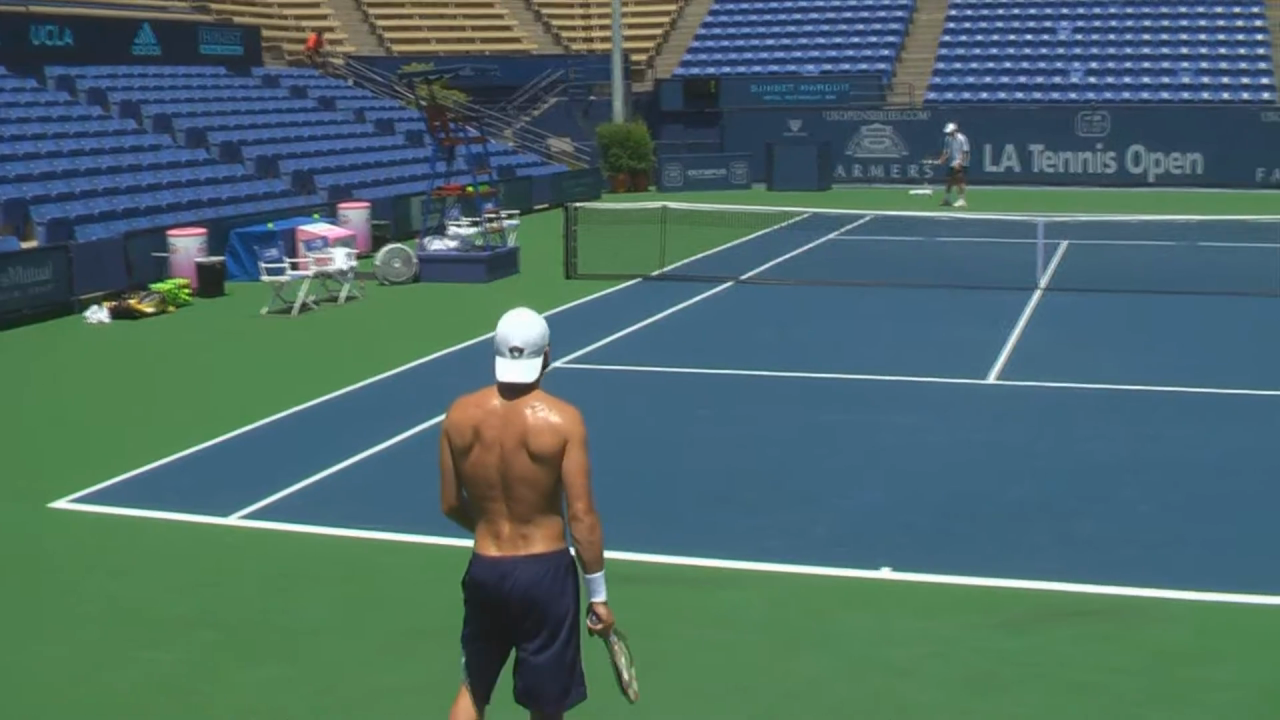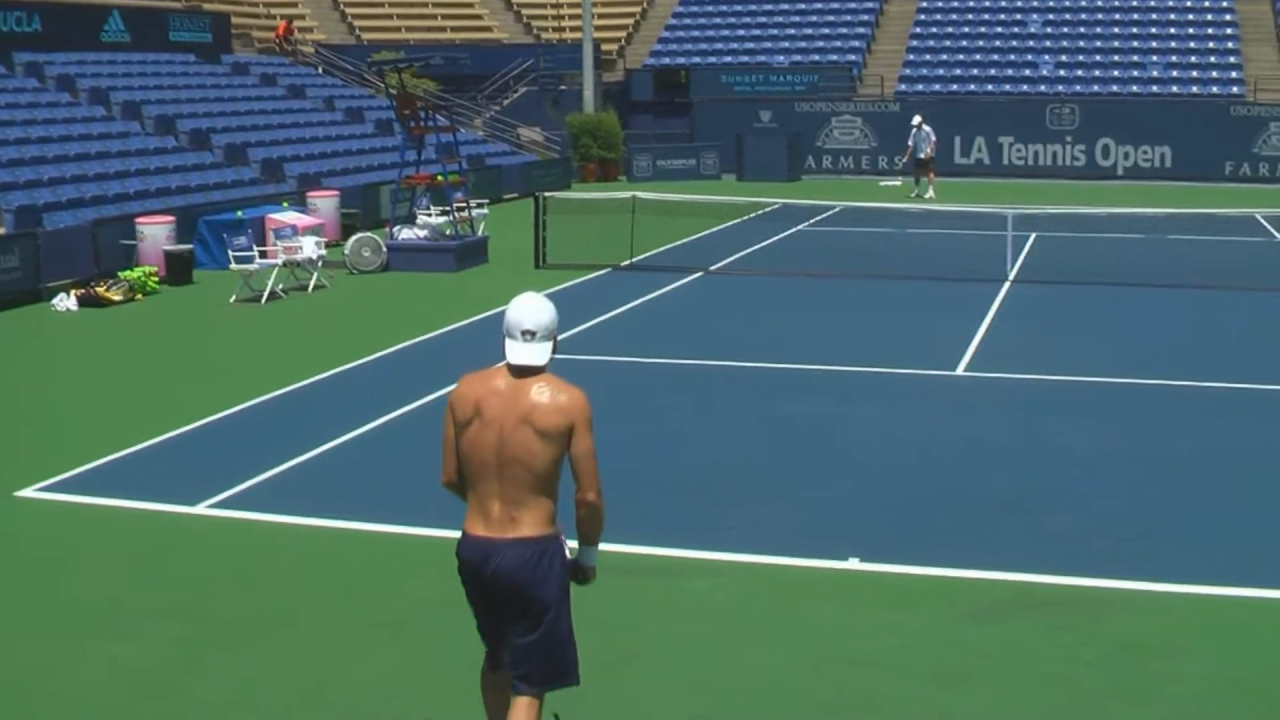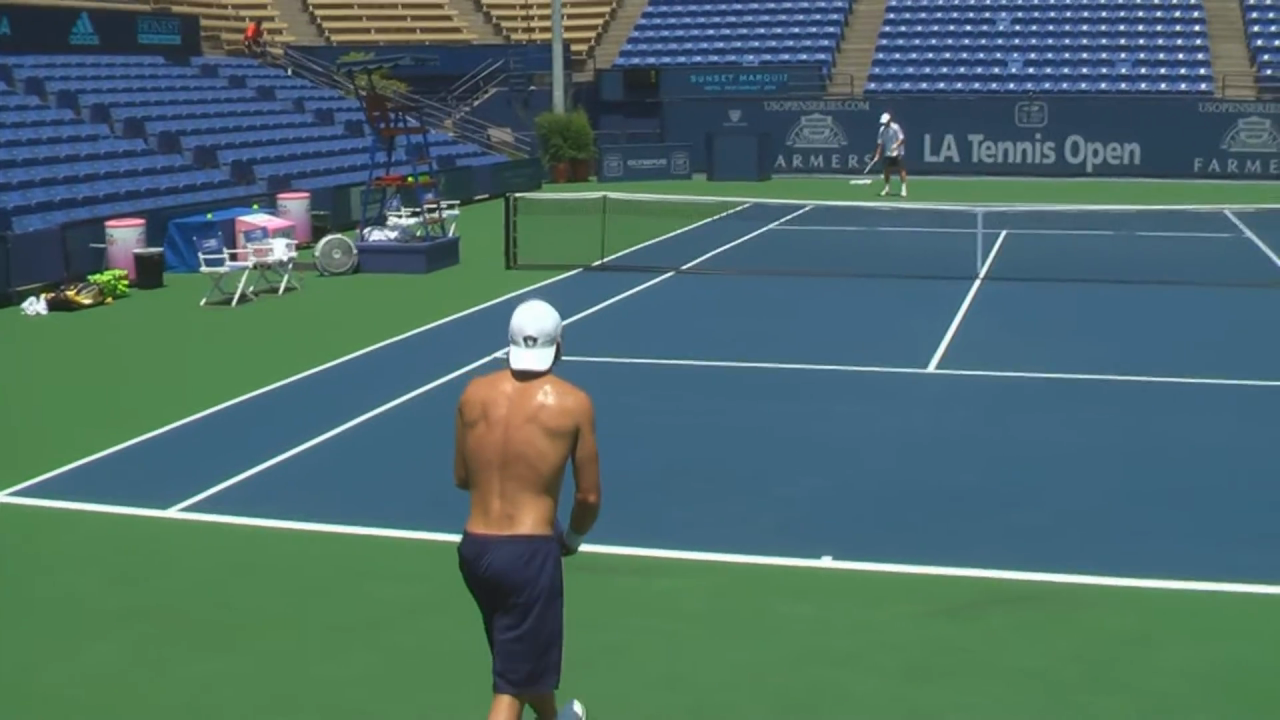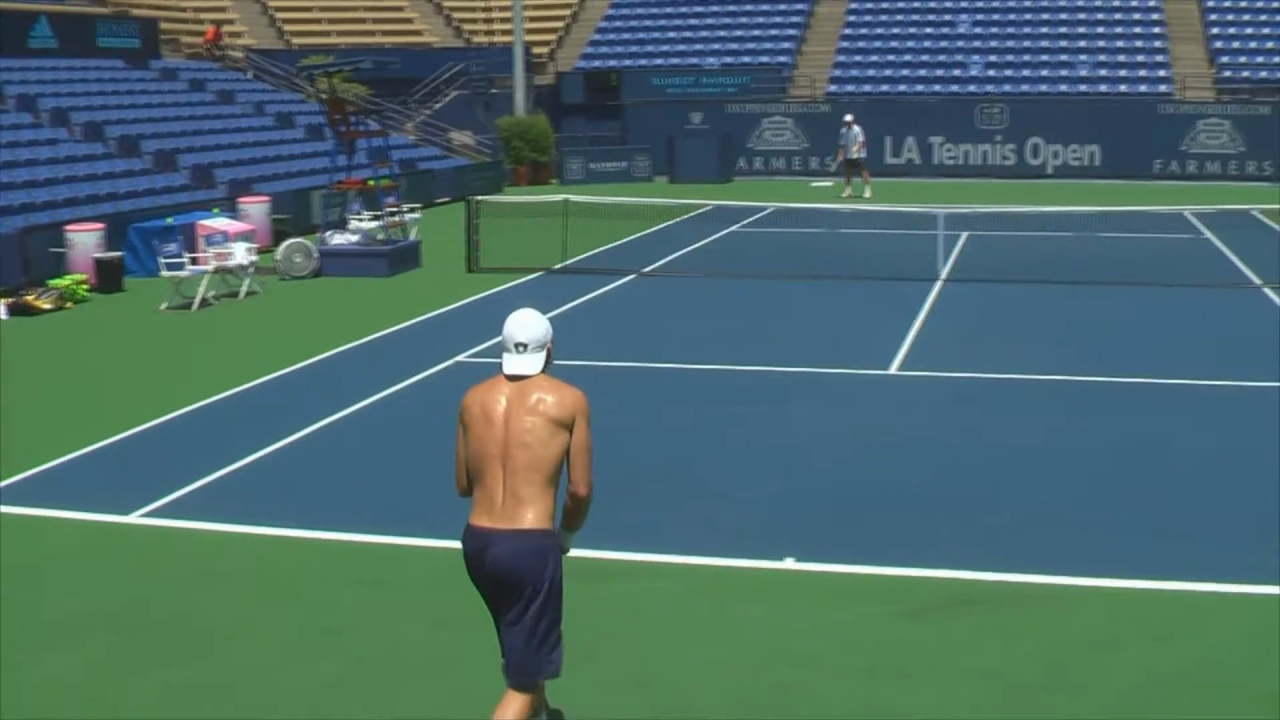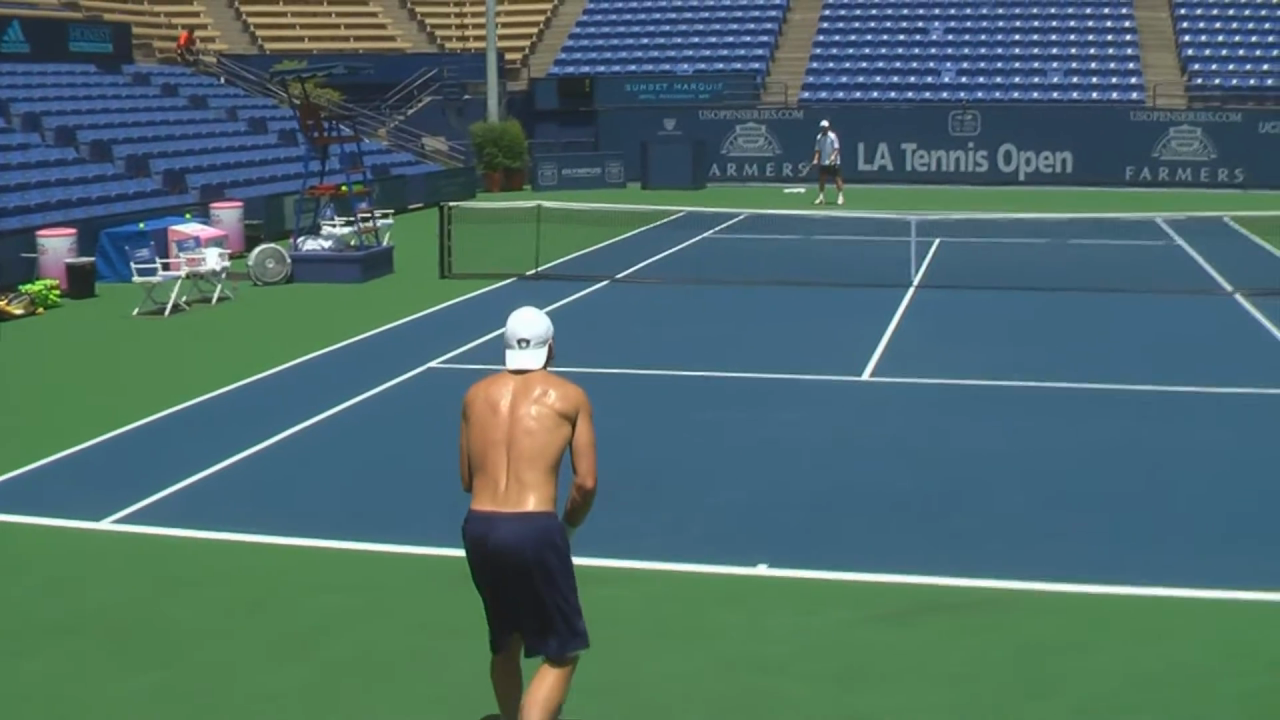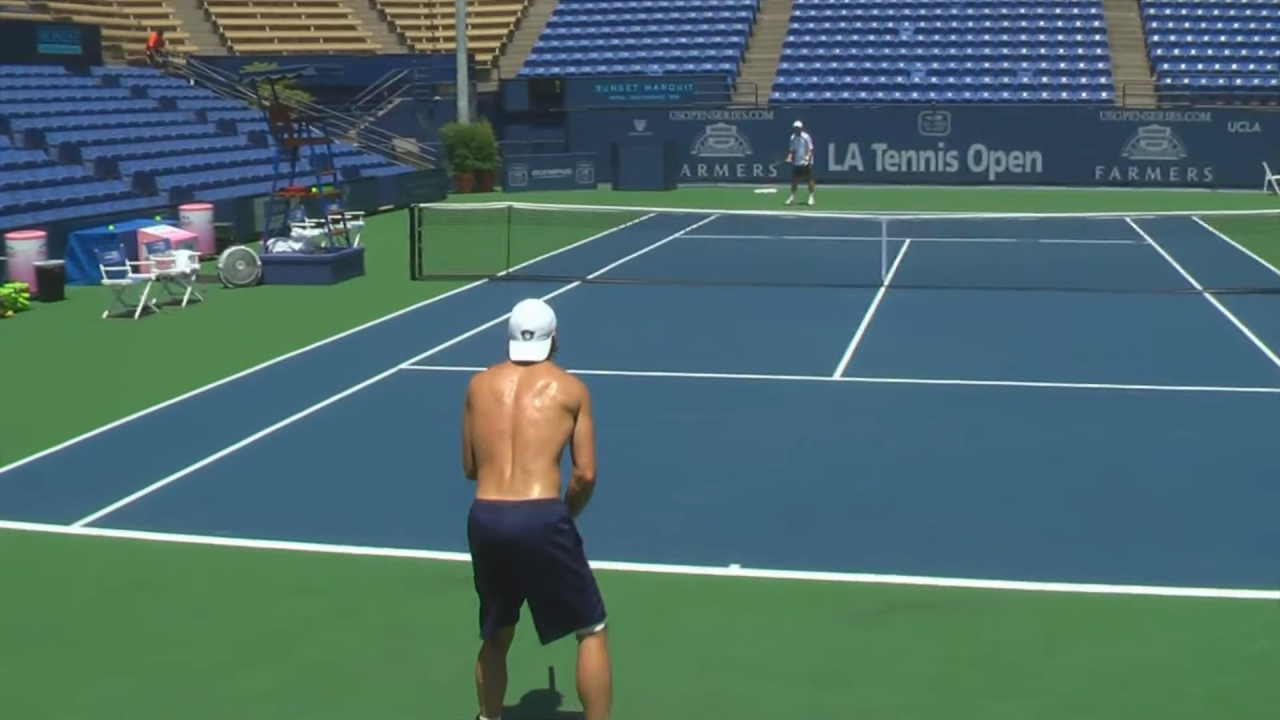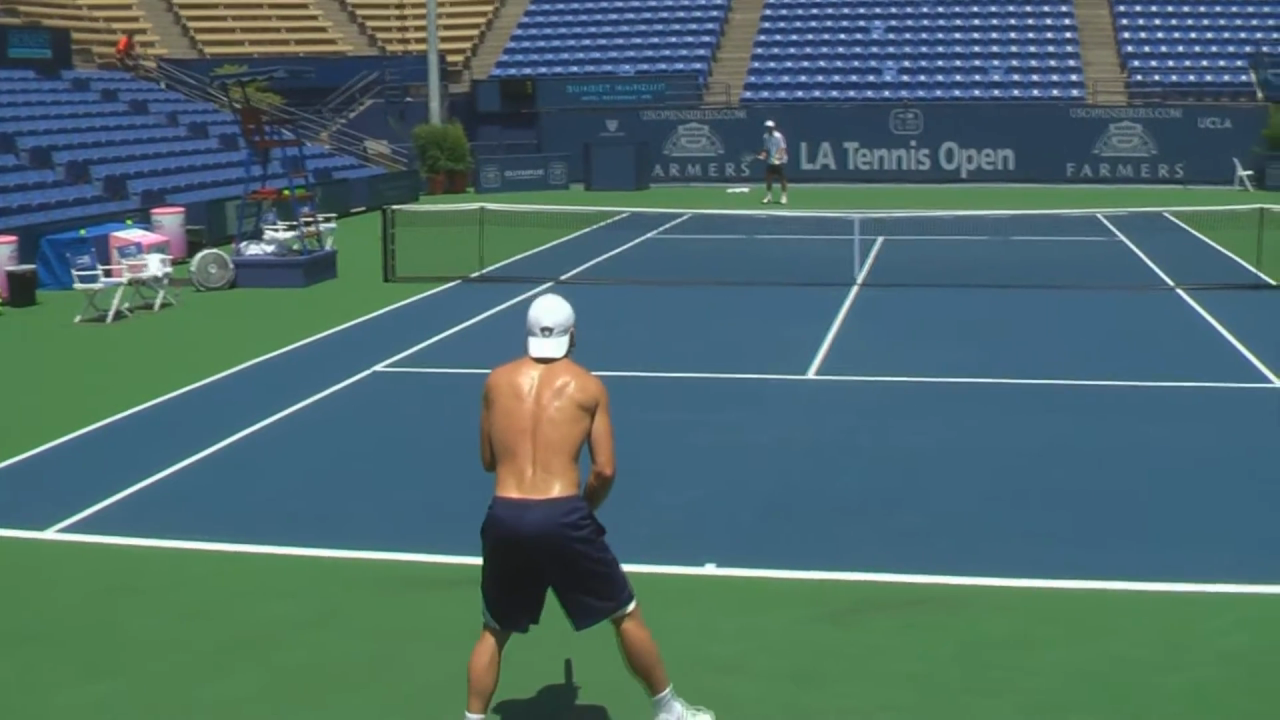
dt=0.7s
person 1, frame 1
left shoulder: (460, 414)
right shoulder: (561, 419)
left elbow: (451, 505)
right elbow: (581, 515)
right wrist: (598, 595)
left hip: (484, 569)
right hip: (545, 571)
left knee: (474, 684)
person 1, frame 2
left shoulder: (466, 391)
right shoulder: (568, 400)
left elbow: (451, 478)
right elbow: (589, 497)
right wrist: (587, 555)
left hip: (473, 548)
right hip: (533, 554)
left knee: (495, 658)
right knee: (529, 685)
person 1, frame 3
left shoulder: (474, 393)
right shoulder: (572, 402)
left elbow: (462, 478)
right elbow: (589, 496)
right wrist: (573, 537)
left hip: (474, 547)
right hip: (528, 552)
left knee: (519, 656)
person 1, frame 4
left shoulder: (474, 399)
right shoulder: (568, 399)
left elbow: (464, 484)
right elbow: (580, 490)
right wrist: (565, 535)
left hip: (478, 542)
right hip: (530, 546)
left knee: (525, 651)
right knee: (523, 681)
person 1, frame 5
left shoulder: (476, 394)
right shoulder: (569, 396)
right elbow: (586, 483)
right wrist: (567, 527)
left hip: (479, 529)
right hip: (534, 530)
left knee: (505, 646)
right knee: (562, 656)
person 1, frame 6
left shoulder: (479, 385)
right shoulder: (570, 388)
right elbow: (585, 474)
right wrist: (567, 513)
left hip: (484, 518)
right hip: (540, 518)
left knee: (495, 638)
right knee: (592, 631)
person 1, frame 7
left shoulder: (497, 380)
right shoulder: (588, 386)
right elbow: (605, 470)
left hip: (505, 516)
right hip: (562, 516)
left knee: (494, 630)
right knee: (625, 615)
